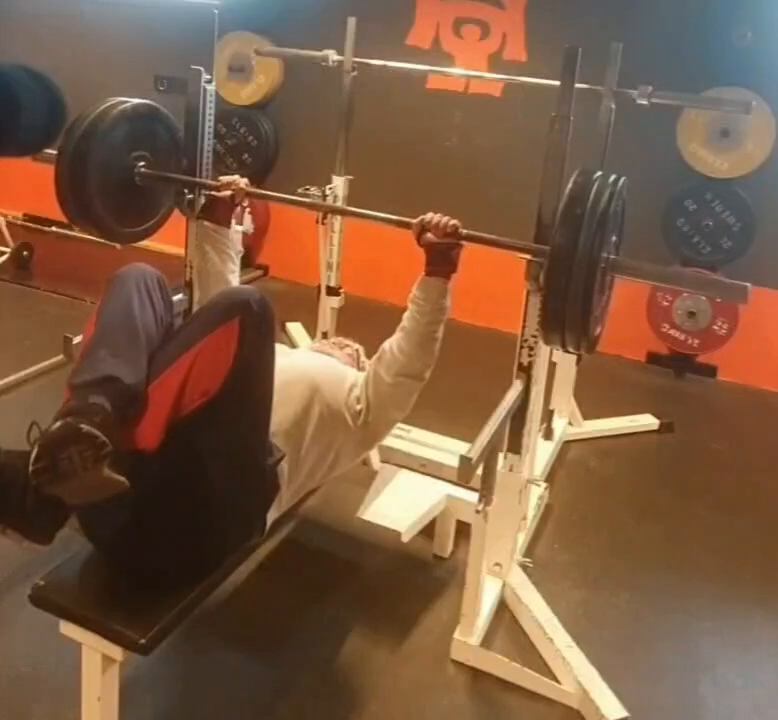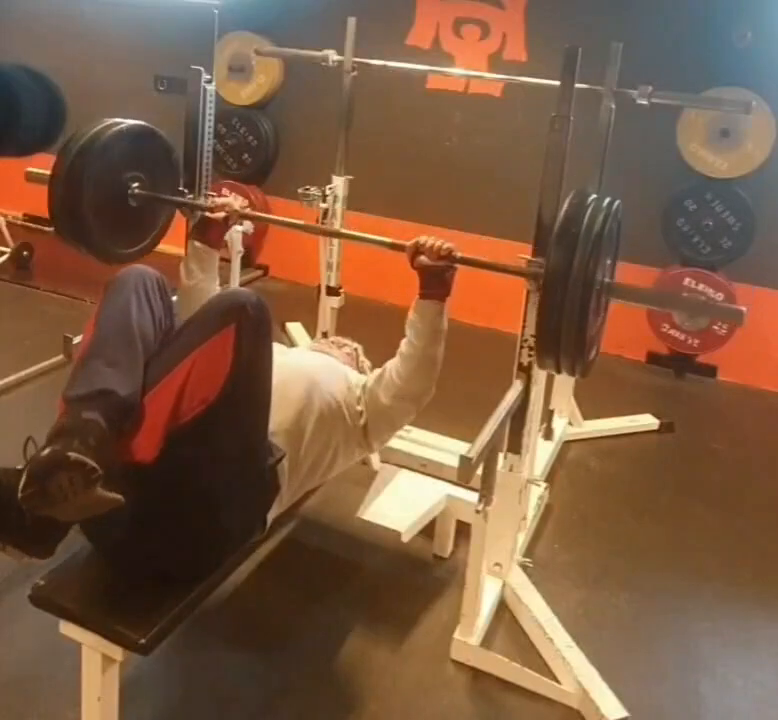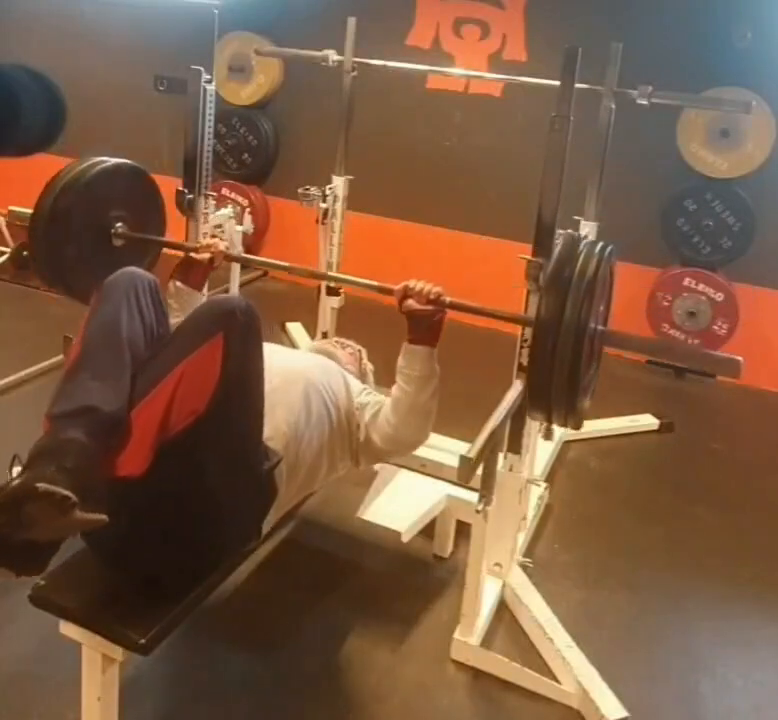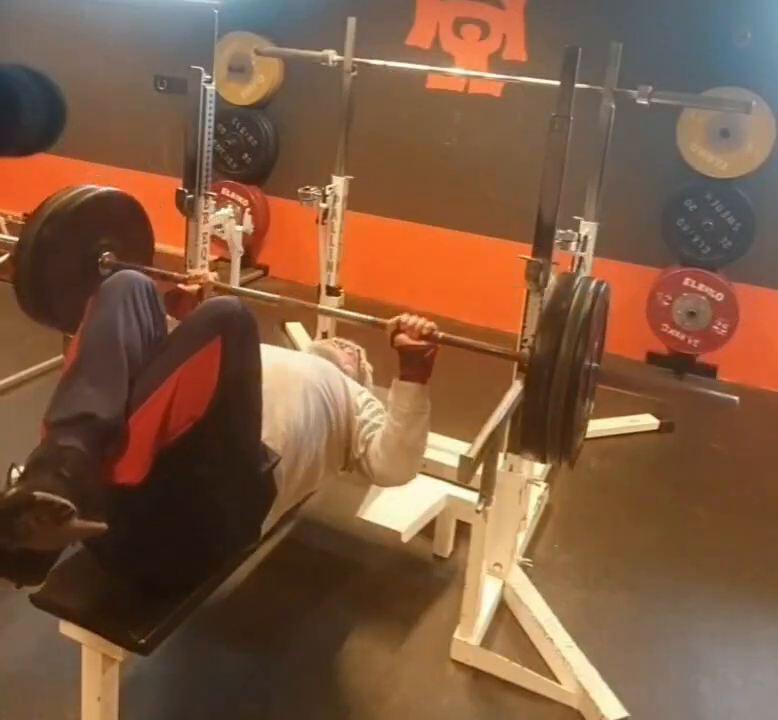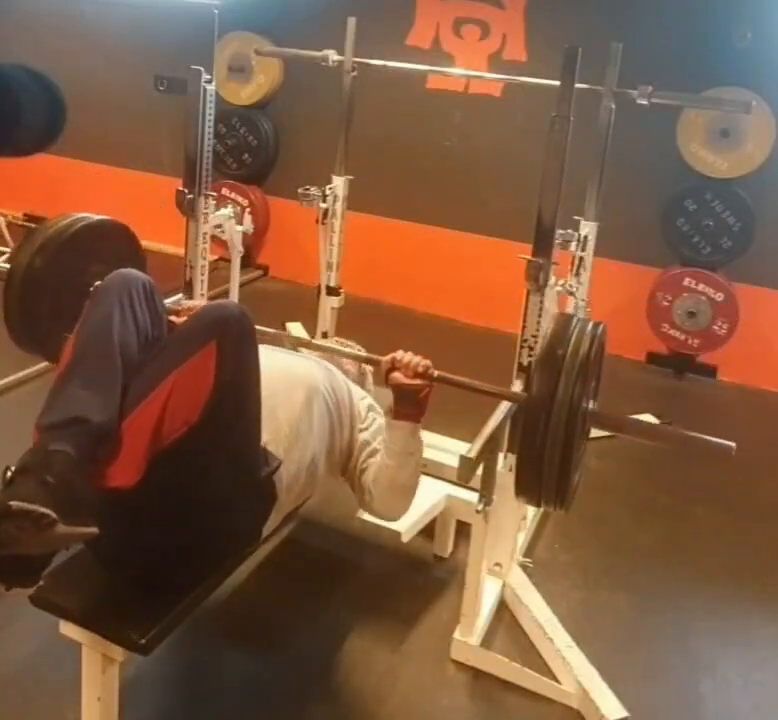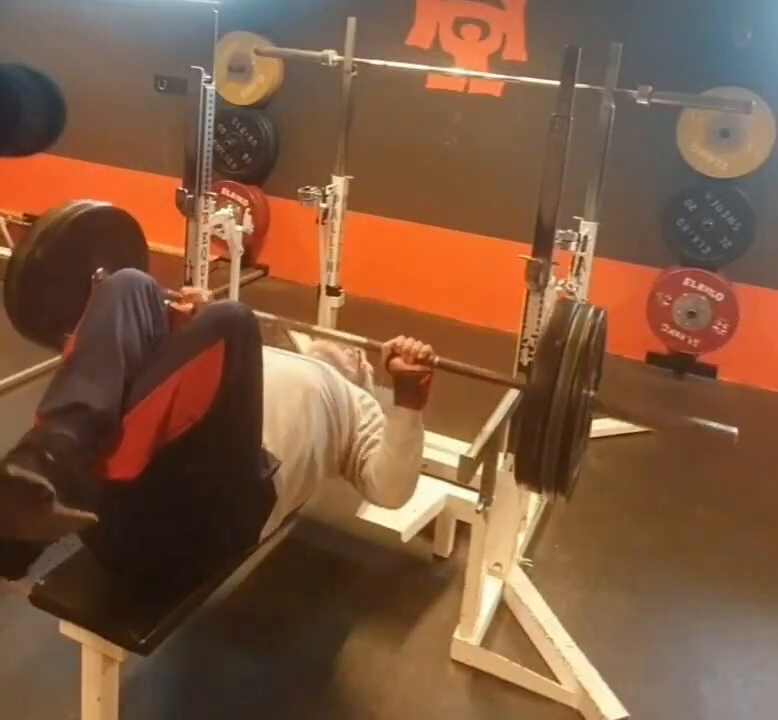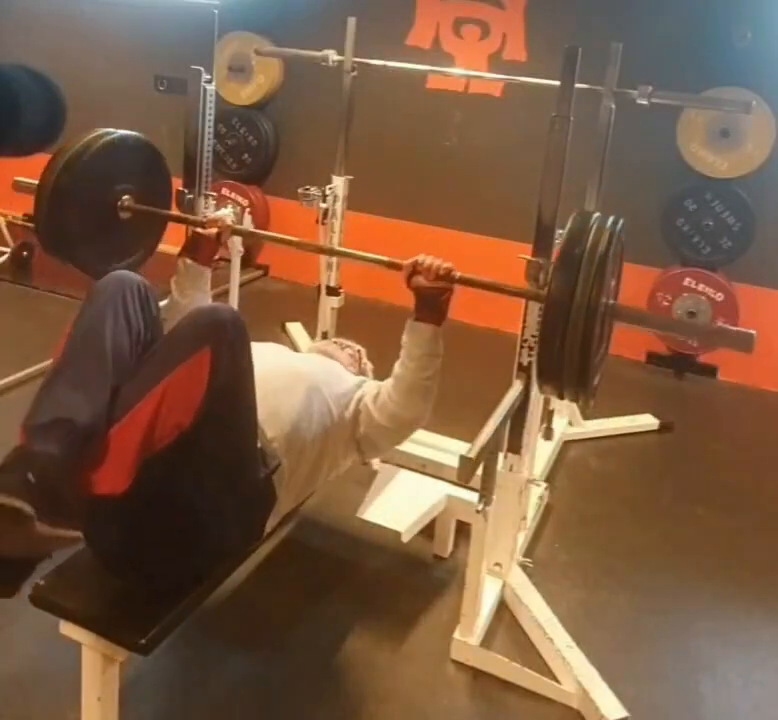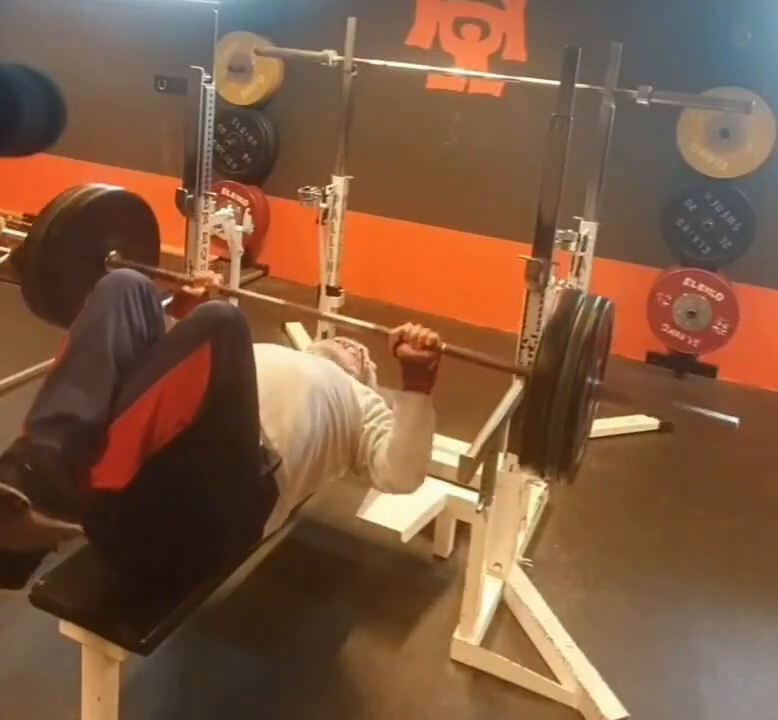
dt=0.4s
person 1, frame 1
left shoulder: (356, 401)
right shoulder: (277, 358)
left elbow: (409, 363)
right elbow: (215, 301)
left wrist: (437, 271)
right wrist: (216, 220)
left hip: (207, 511)
left knee: (244, 308)
right knee: (138, 280)
person 1, frame 2
left shoulder: (355, 399)
right shoulder: (274, 361)
left elbow: (410, 385)
right elbow: (199, 317)
left wrist: (432, 292)
right wrist: (206, 239)
left hip: (207, 512)
left knee: (240, 310)
right knee: (138, 282)
right ankle: (78, 456)
person 1, frame 3
left shoulder: (353, 400)
right shoulder: (272, 358)
left elbow: (404, 431)
right elbow: (175, 350)
left wrist: (421, 339)
left hip: (206, 511)
left knee: (229, 315)
right knee: (131, 286)
right ankle: (58, 478)
person 1, frame 4
left shoulder: (352, 401)
right shoulder: (276, 361)
left elbow: (394, 464)
right elbow: (173, 371)
left wrist: (413, 372)
right wrist: (179, 316)
left hip: (208, 506)
left knee: (225, 318)
right knee: (127, 288)
right ankle: (59, 485)
person 1, frame 5
left shoulder: (353, 407)
right shoulder: (264, 363)
left elbow: (389, 498)
left wrist: (407, 410)
right wrist: (177, 340)
left hip: (210, 506)
left knee: (223, 322)
right knee: (126, 287)
left ankle: (53, 498)
right ankle: (53, 485)
person 1, frame 6
left shoulder: (352, 406)
right shoulder: (267, 360)
left elbow: (390, 487)
left wrist: (408, 399)
right wrist: (176, 334)
left hip: (210, 508)
left knee: (228, 322)
right knee: (129, 287)
left ankle: (57, 481)
right ankle: (53, 470)
person 1, frame 7
left shoulder: (352, 398)
right shoulder: (270, 357)
left elbow: (407, 407)
right elbow: (182, 334)
left wrist: (428, 312)
right wrist: (196, 259)
left hip: (205, 514)
right hip: (129, 487)
left knee: (217, 325)
right knee: (122, 289)
left ankle: (44, 496)
right ankle: (38, 495)
person 1, frame 8
left shoulder: (357, 404)
right shoulder: (278, 360)
left elbow: (402, 470)
right elbow: (174, 368)
left wrist: (416, 384)
right wrist: (185, 316)
left hip: (211, 507)
right hip: (135, 478)
left knee: (219, 322)
right knee: (125, 289)
left ankle: (57, 492)
right ankle: (39, 483)
